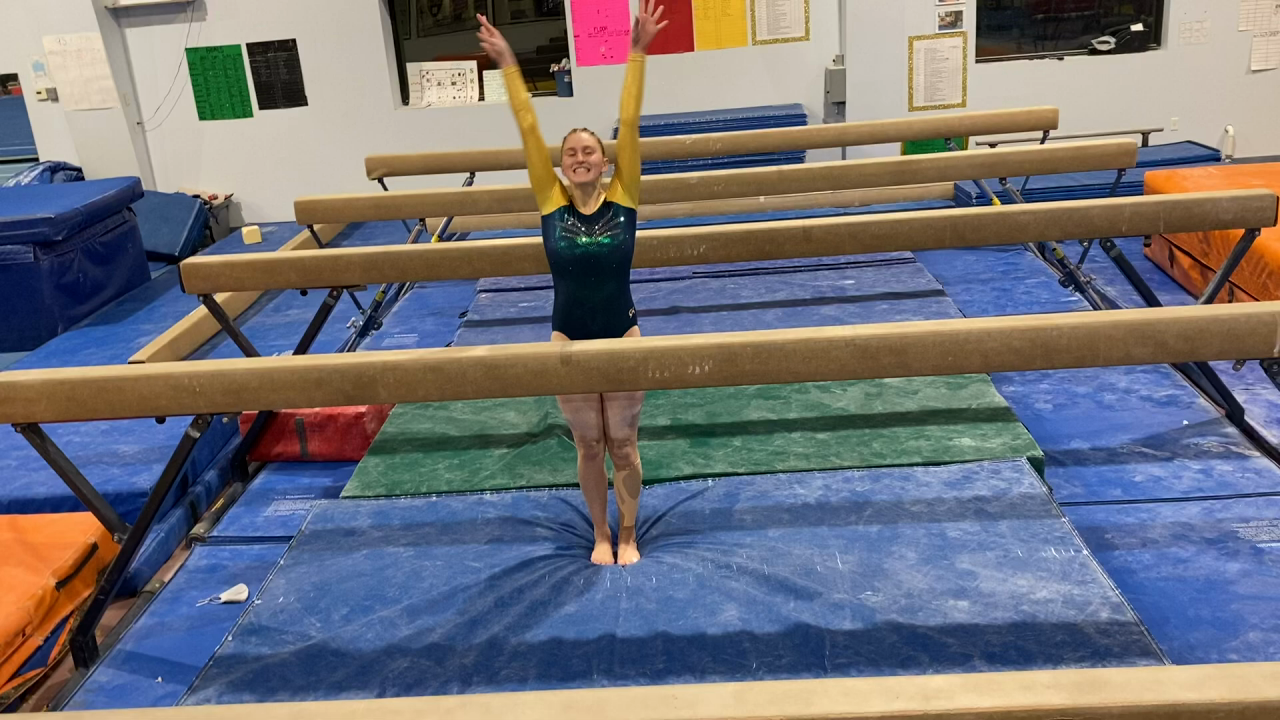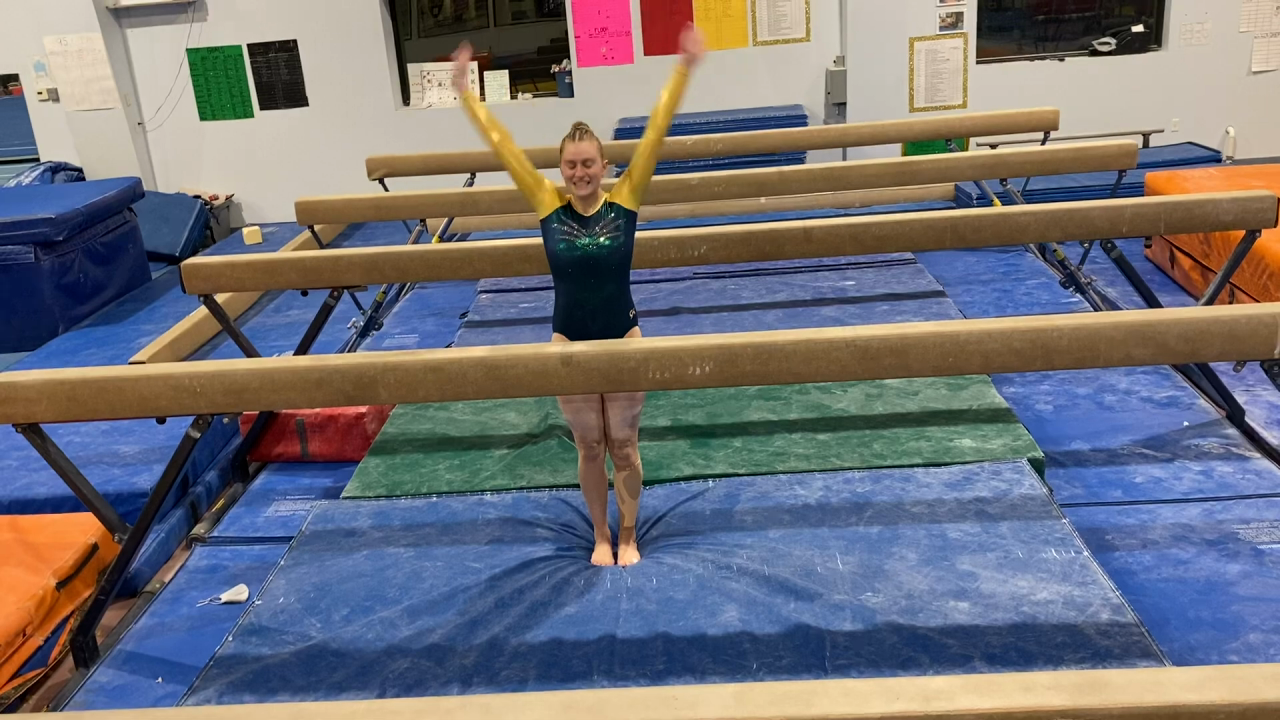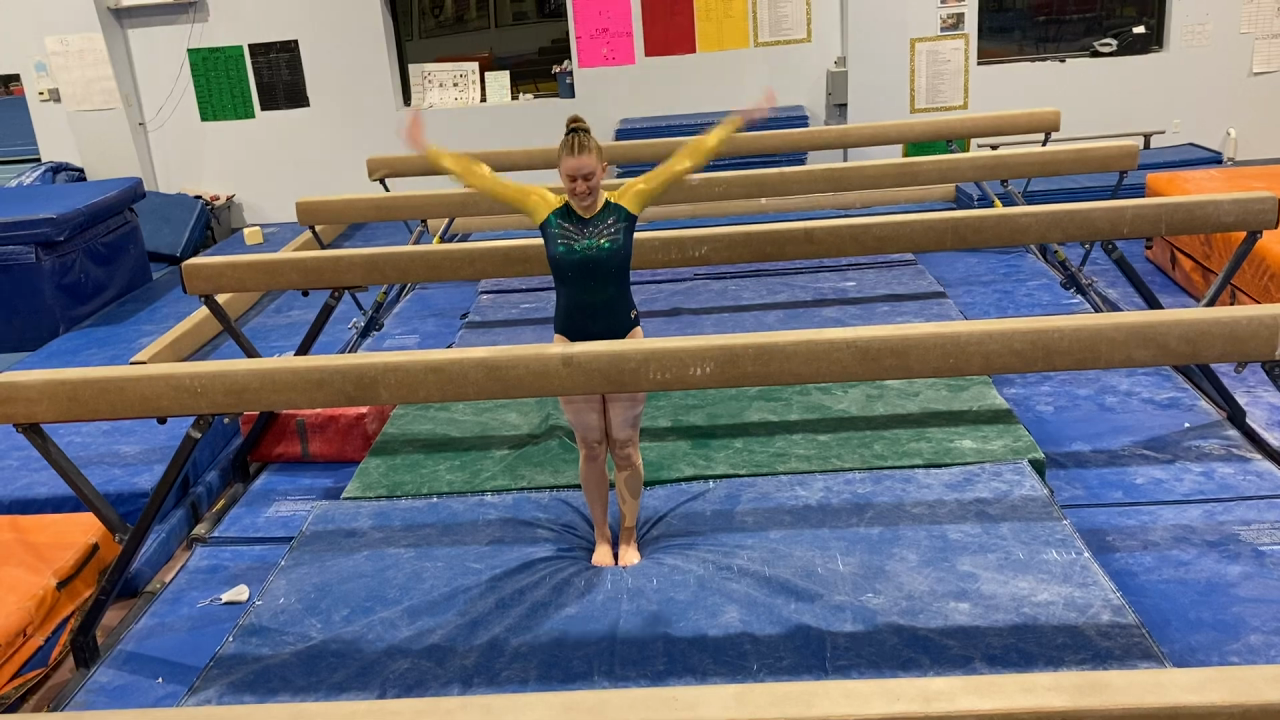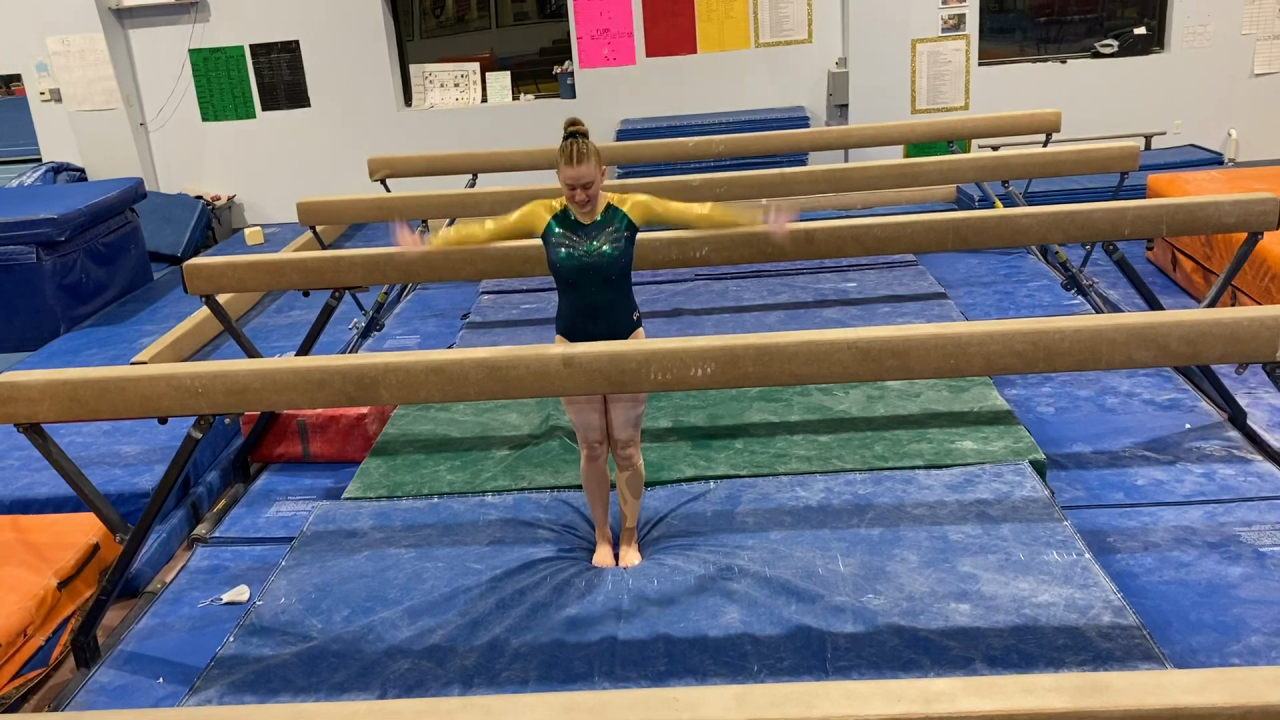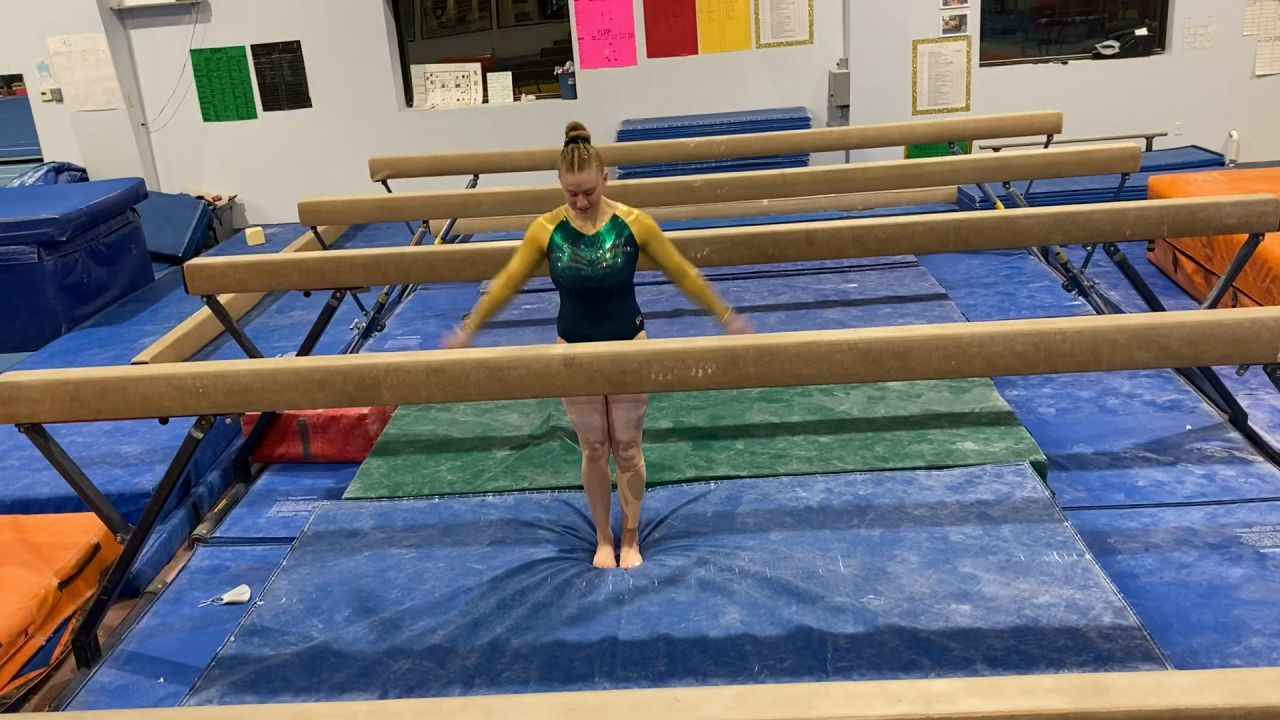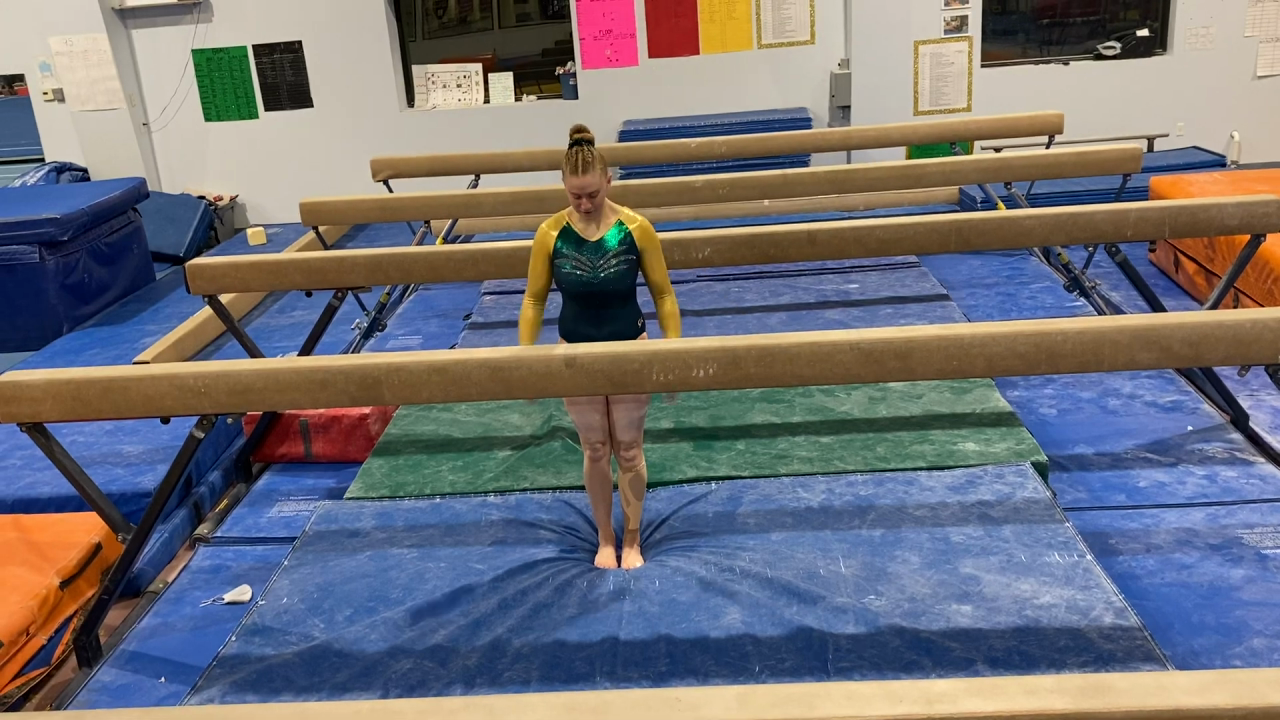
dt=0.1s
person 1, frame 1
left shoulder: (623, 201)
right shoulder: (551, 204)
left elbow: (631, 126)
right elbow: (529, 131)
left wrist: (637, 53)
right wrist: (507, 65)
left hip: (623, 345)
right hip: (567, 347)
left knee: (623, 447)
right knee: (589, 448)
left ankle: (627, 535)
right ankle: (601, 535)
person 1, frame 2
left shoulder: (624, 202)
right shoulder: (548, 205)
left elbow: (656, 132)
right elbow: (500, 142)
left wrist: (685, 66)
right wrist: (464, 89)
left hip: (623, 342)
right hip: (569, 347)
left knee: (624, 446)
right knee: (590, 448)
left ankle: (628, 534)
right ankle: (601, 535)
person 1, frame 3
left shoulder: (626, 204)
right shoulder: (545, 209)
left elbow: (685, 163)
right elbow: (482, 178)
left wrist: (738, 121)
right wrist: (427, 151)
left hip: (625, 346)
right hip: (571, 350)
left knee: (625, 448)
right knee: (591, 449)
left ankle: (630, 536)
right ankle: (602, 536)
person 1, frame 4
left shoulder: (629, 210)
right shoulder: (545, 216)
left elbow: (696, 213)
right elbow: (487, 229)
left wrist: (759, 219)
right wrist: (425, 244)
left hip: (627, 345)
right hip: (572, 350)
left knee: (627, 447)
right knee: (592, 449)
left ankle: (630, 536)
right ankle: (603, 537)
person 1, frame 5
left shoulder: (634, 223)
right shoulder: (546, 230)
left elbow: (682, 272)
right elbow: (509, 281)
left wrist: (725, 315)
right wrist: (470, 327)
left knee: (627, 449)
right knee: (594, 450)
left ankle: (631, 538)
right ankle: (603, 538)
person 1, frame 6
left shoulder: (636, 228)
right shoulder: (551, 234)
left elbow: (664, 295)
right elbow: (533, 301)
left knee: (628, 449)
right knee: (595, 450)
left ankle: (632, 538)
right ankle: (605, 538)
